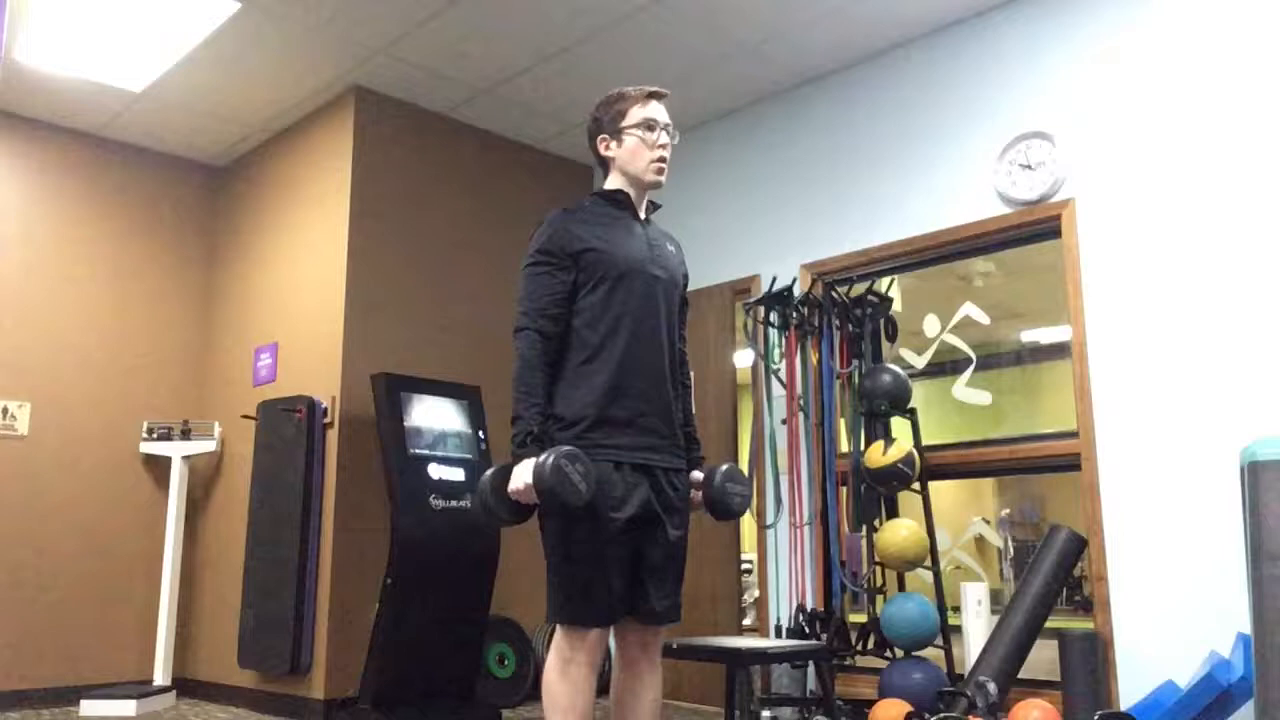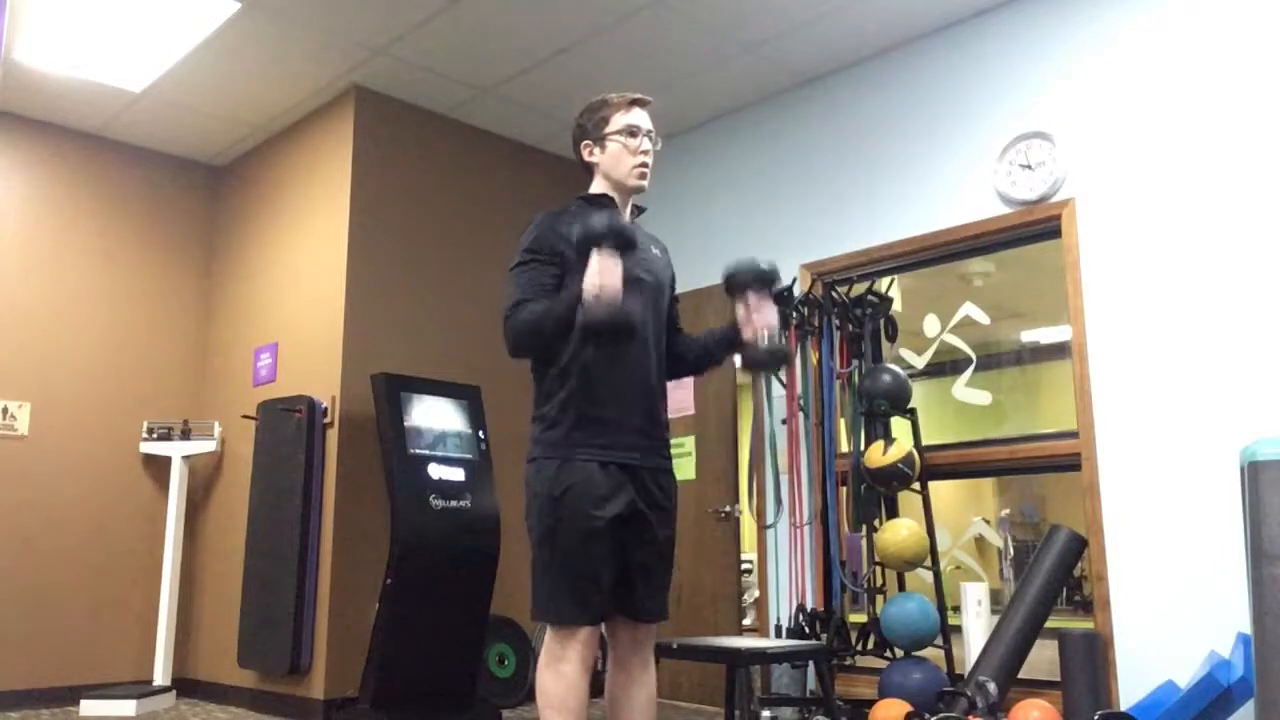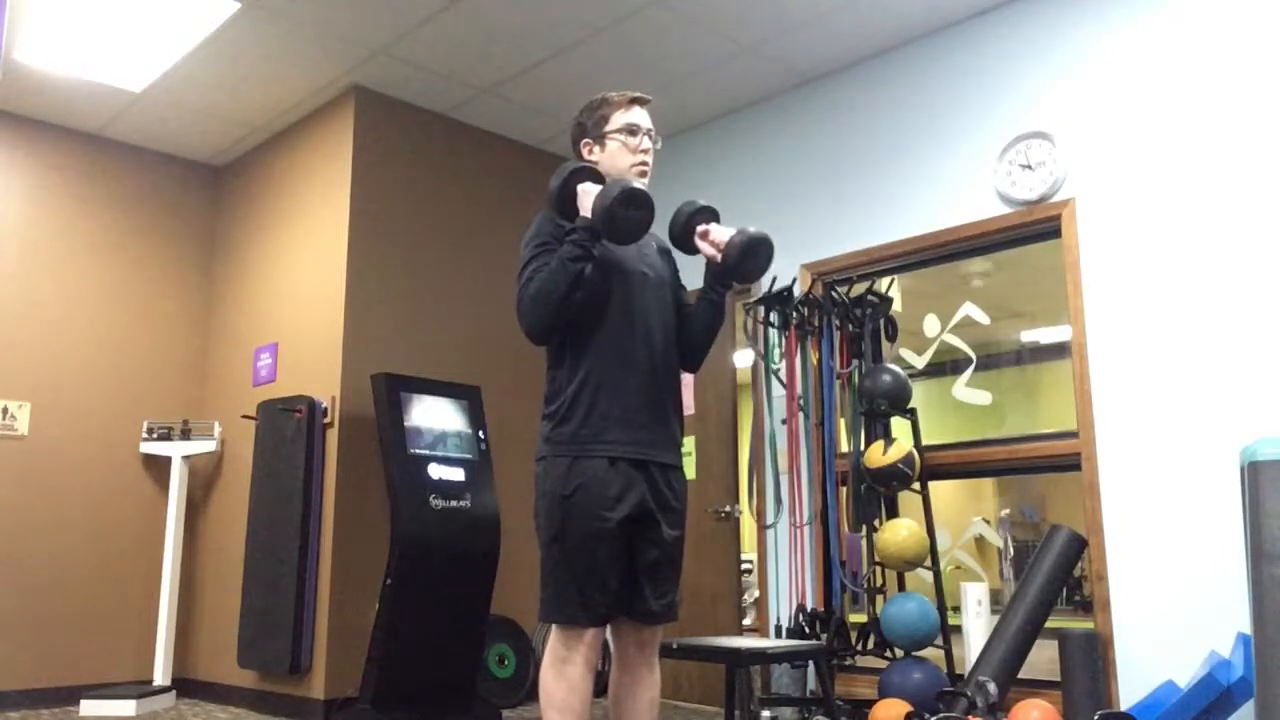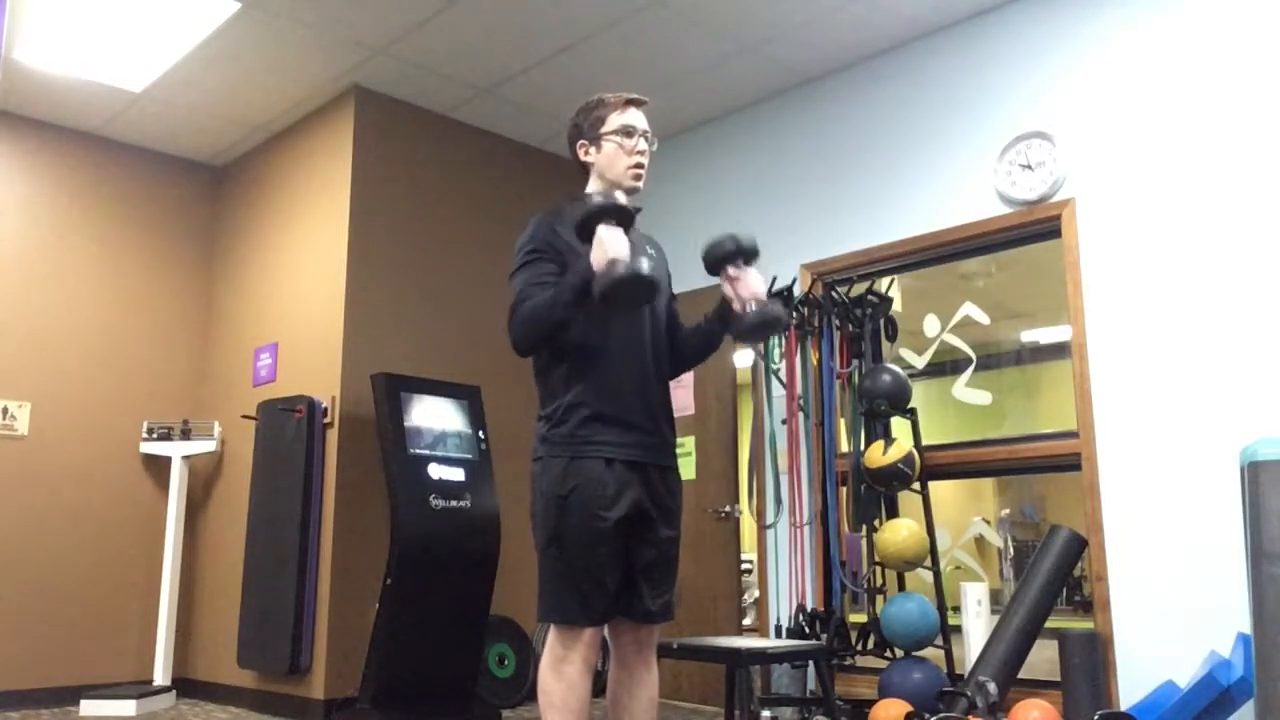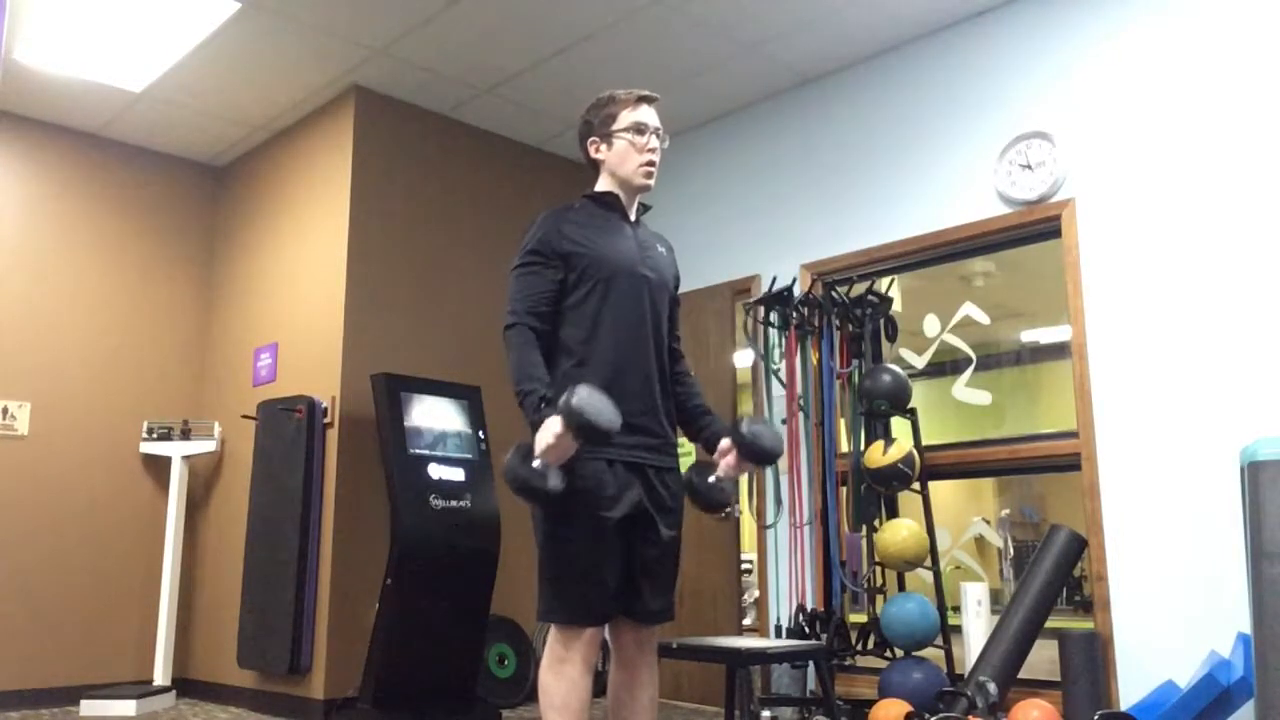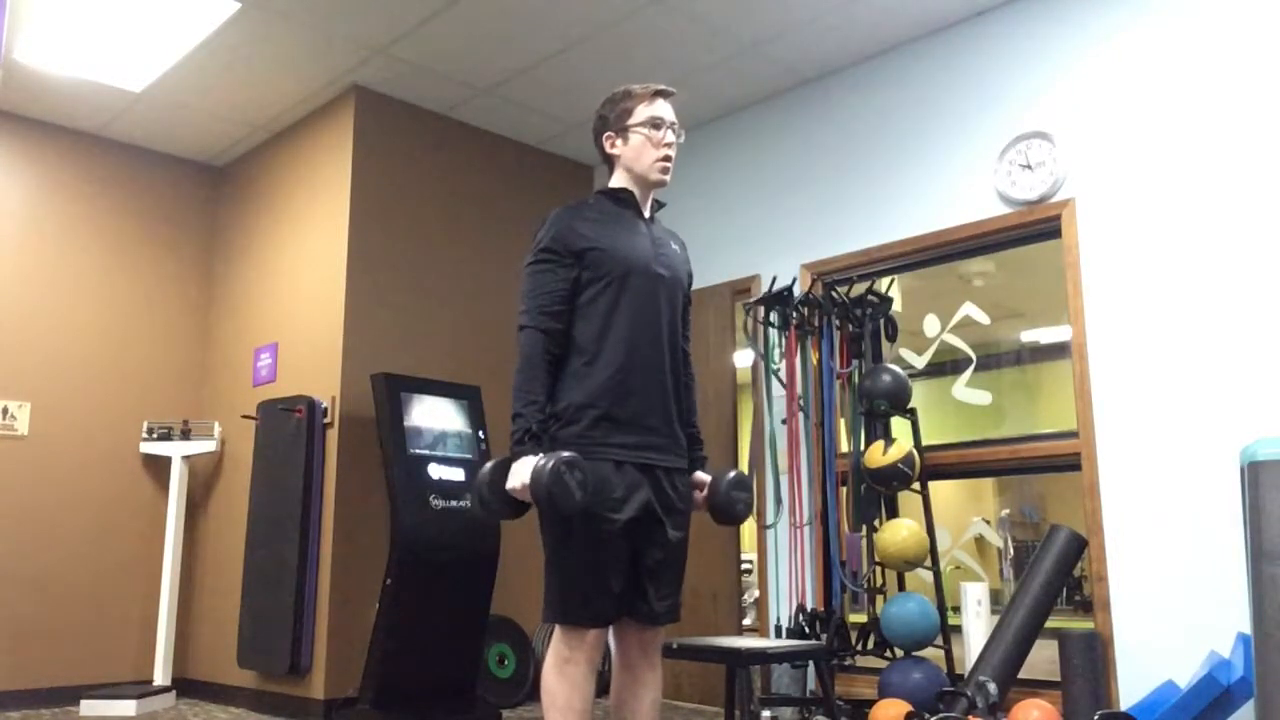
dt=0.7s
person 1, frame 1
left shoulder: (669, 247)
right shoulder: (569, 228)
right elbow: (533, 342)
left wrist: (694, 459)
right wrist: (528, 447)
left hip: (661, 467)
right hip: (590, 462)
left knee: (646, 633)
right knee: (582, 631)
person 1, frame 2
left shoulder: (654, 250)
right shoulder: (557, 230)
right elbow: (519, 327)
left wrist: (731, 337)
right wrist: (579, 300)
left hip: (647, 464)
right hip: (576, 458)
left knee: (638, 631)
right knee: (573, 629)
person 1, frame 3
left shoulder: (656, 247)
right shoulder: (559, 226)
left elbow: (689, 352)
right elbow: (536, 317)
left wrist: (718, 275)
right wrist: (586, 233)
left hip: (657, 461)
right hip: (584, 457)
left knee: (643, 634)
right knee: (577, 631)
person 1, frame 4
left shoulder: (651, 249)
right shoulder: (554, 229)
right elbow: (524, 329)
left wrist: (725, 313)
right wrist: (589, 274)
left hip: (651, 461)
right hip: (580, 458)
left knee: (640, 631)
right knee: (576, 630)
person 1, frame 5
left shoulder: (660, 248)
right shoulder: (560, 230)
right elbow: (522, 332)
left wrist: (714, 433)
right wrist: (544, 413)
left hip: (654, 464)
right hip: (586, 461)
left knee: (641, 632)
right knee: (576, 630)
person 1, frame 6
left shoulder: (673, 246)
right shoulder: (573, 227)
right elbow: (537, 341)
left wrist: (696, 459)
right wrist: (527, 444)
left hip: (662, 468)
right hip: (590, 461)
left knee: (645, 634)
right knee: (580, 631)
